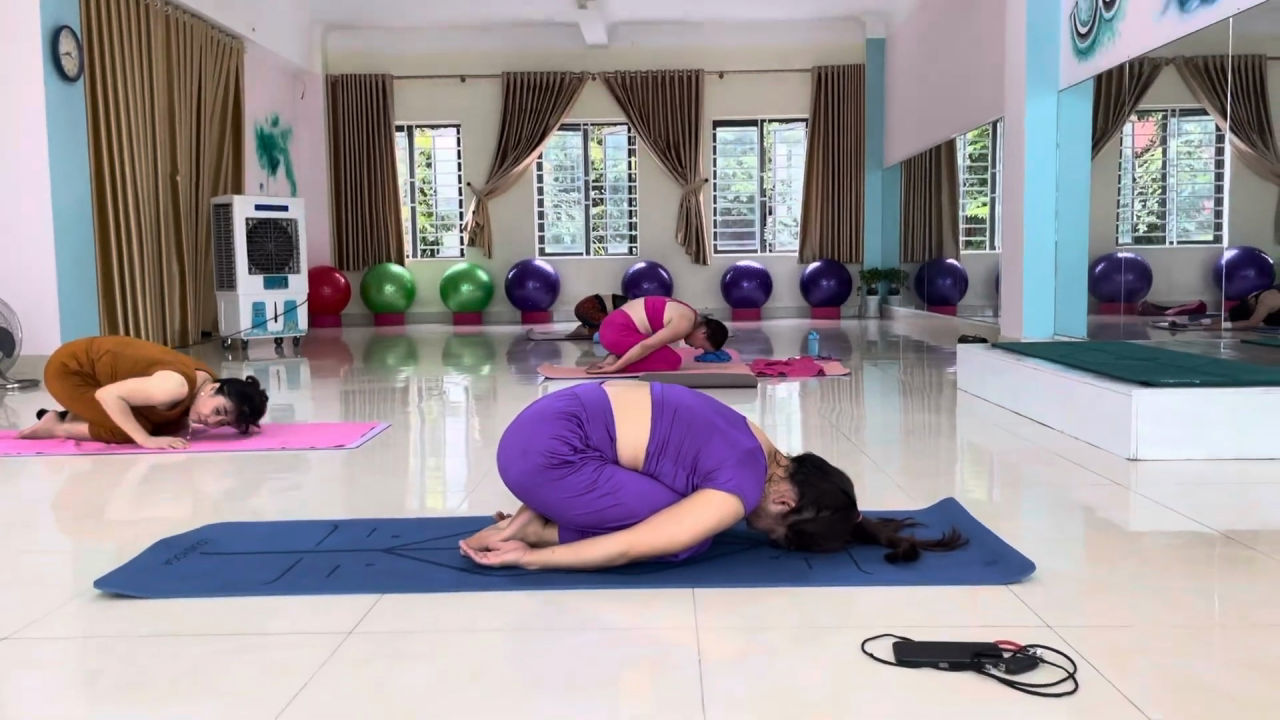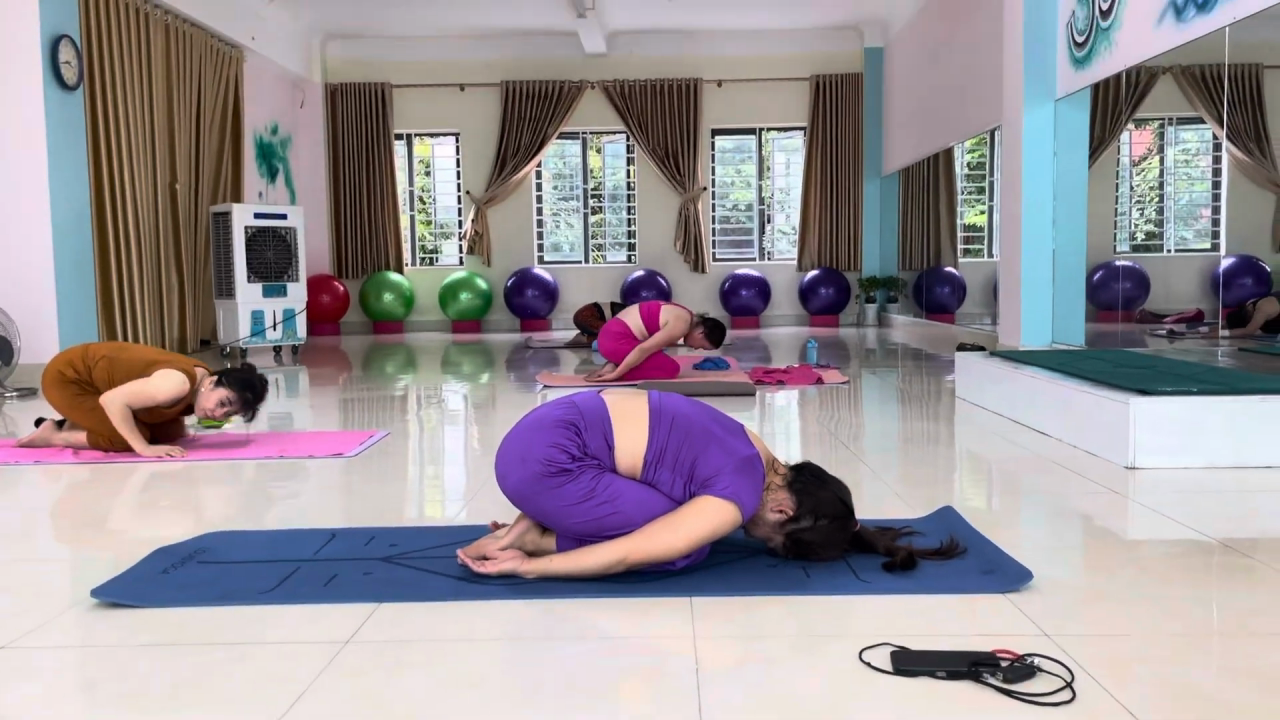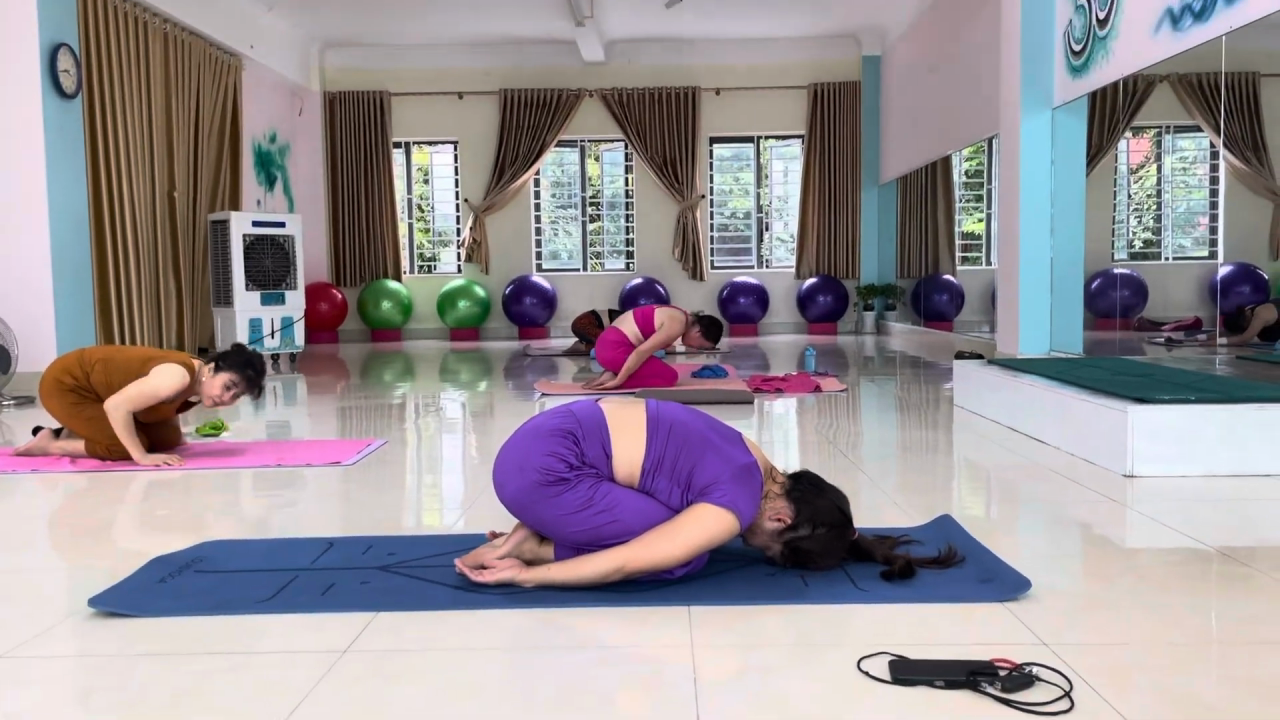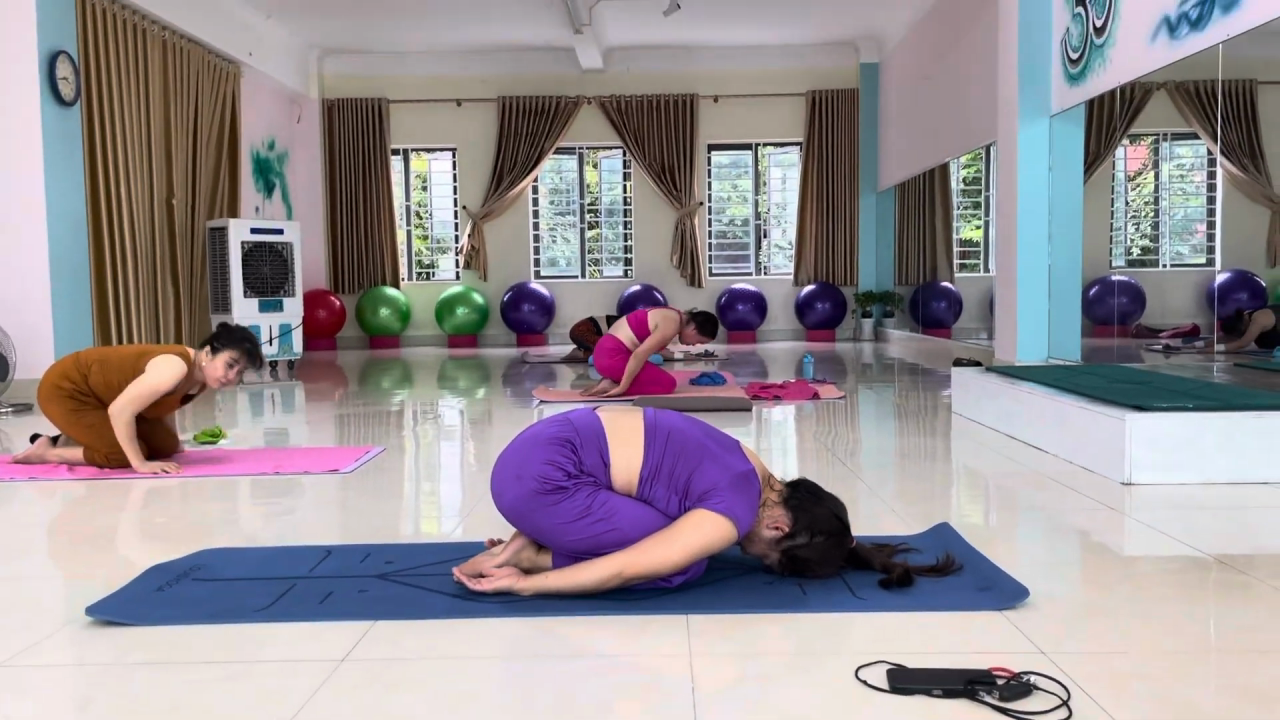
dt=0.1s
person 1, frame 1
left shoulder: (750, 445)
right shoulder: (739, 489)
right elbow: (632, 547)
right wrist: (531, 558)
left hip: (551, 421)
right hip: (546, 451)
left knee: (672, 506)
right knee: (685, 539)
left ankle: (540, 517)
right ankle: (537, 533)
person 1, frame 2
left shoulder: (747, 452)
right shoulder: (736, 496)
right elbow: (629, 555)
right wrist: (529, 567)
left hip: (550, 430)
right hip: (543, 460)
left knee: (671, 516)
right knee: (686, 546)
left ankle: (537, 526)
right ankle: (535, 541)
person 1, frame 3
left shoulder: (747, 461)
right shoulder: (735, 504)
right elbow: (627, 563)
right wrist: (526, 576)
left hip: (546, 439)
right hip: (541, 468)
left knee: (668, 520)
right knee: (685, 557)
left ankle: (533, 535)
right ankle: (533, 550)
person 1, frame 4
left shoulder: (743, 468)
right shoulder: (733, 512)
right elbow: (625, 570)
right wrist: (527, 585)
left hip: (544, 448)
right hip: (539, 476)
left knee: (665, 533)
right knee: (681, 564)
left ankle: (536, 543)
right ankle: (532, 559)
person 2, frame 1
left shoulder: (206, 381)
right shoulder: (177, 386)
right elbow: (106, 395)
right wrist: (145, 439)
left hip: (98, 364)
right hip: (69, 369)
left knee: (172, 426)
right knee: (129, 432)
left ankle: (75, 417)
right ankle: (56, 427)
person 2, frame 2
left shoulder: (201, 386)
right shoulder: (178, 382)
right elbow: (111, 400)
right wrist: (143, 447)
left hip: (95, 377)
right hip: (66, 377)
left knee: (171, 432)
right knee: (128, 439)
left ankle: (76, 425)
right ankle: (53, 435)
person 2, frame 3
left shoulder: (201, 382)
right shoulder: (179, 377)
right elbow: (115, 406)
right wrist: (141, 456)
left hip: (94, 383)
right hip: (65, 384)
left knee: (169, 439)
right knee: (124, 447)
left ankle: (74, 433)
right ankle: (51, 444)
person 2, frame 4
left shoulder: (201, 376)
right shoulder: (175, 367)
left elbow: (165, 408)
right elbow: (118, 411)
right wrist: (139, 463)
left hip: (95, 392)
right hip: (65, 390)
left knee: (166, 448)
right knee: (123, 457)
left ankle: (78, 440)
right ankle: (47, 450)
person 3, frame 1
left shoulder: (686, 316)
right shoulder: (685, 324)
right elbow: (646, 346)
right wrist: (615, 367)
left hip: (613, 325)
right hip: (618, 332)
right knee: (672, 362)
left ankle: (616, 359)
right ankle: (615, 363)
person 3, frame 2
left shoulder: (681, 316)
right shoulder: (681, 323)
right elbow: (644, 348)
right wrist: (617, 373)
left hip: (611, 334)
right hip: (616, 340)
right knee: (671, 369)
left ankle: (615, 367)
right ankle: (615, 371)
person 3, frame 3
left shoulder: (678, 318)
right shoulder: (677, 325)
right elbow: (641, 352)
right wrist: (618, 381)
left hip: (608, 343)
right hip: (613, 348)
right knee: (669, 377)
left ankle: (613, 375)
right ankle: (614, 379)
person 3, frame 4
left shoulder: (672, 316)
right shoulder: (672, 323)
right elbow: (640, 354)
right wrist: (623, 387)
left hip: (607, 352)
right hip: (611, 356)
right knee: (668, 384)
left ankle: (612, 382)
right ankle: (614, 388)
